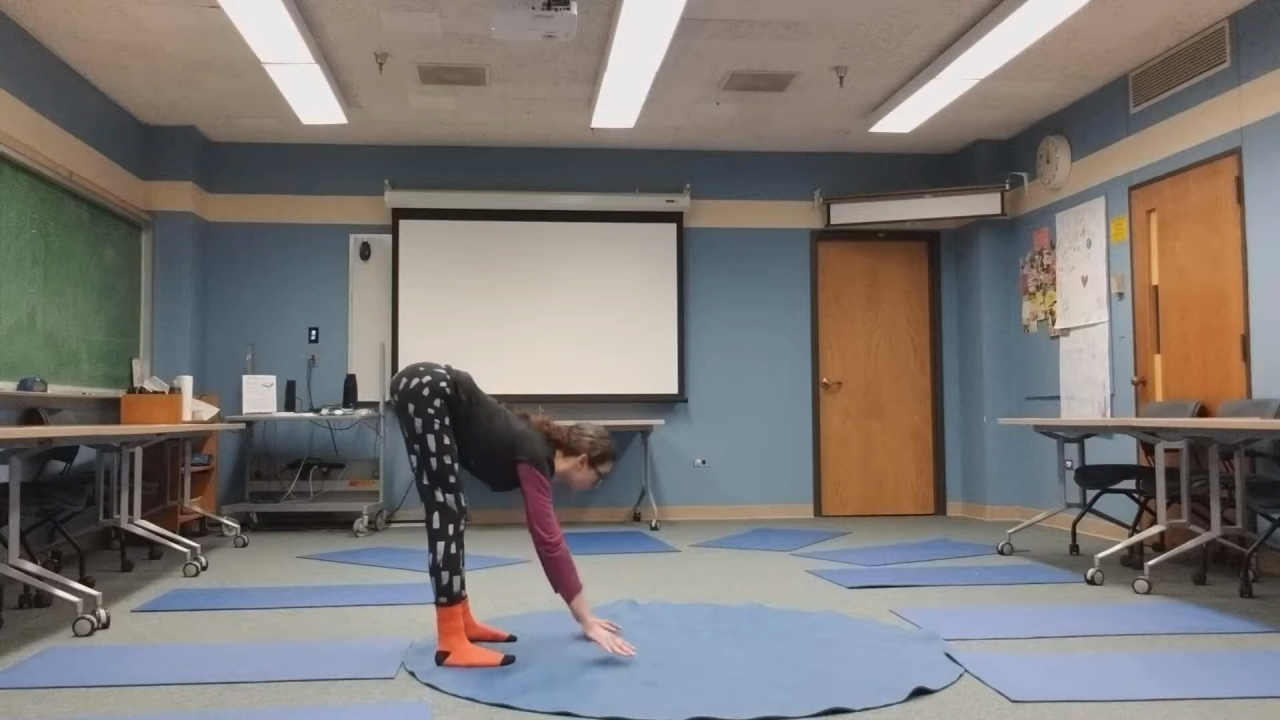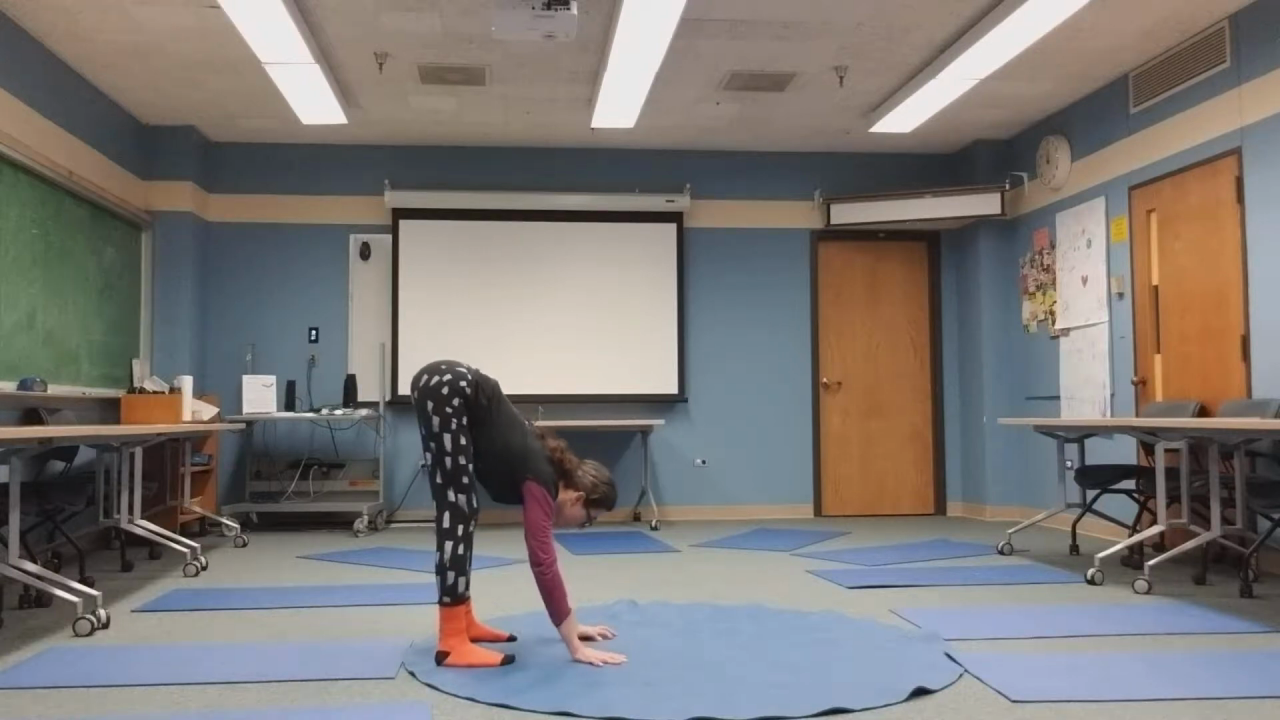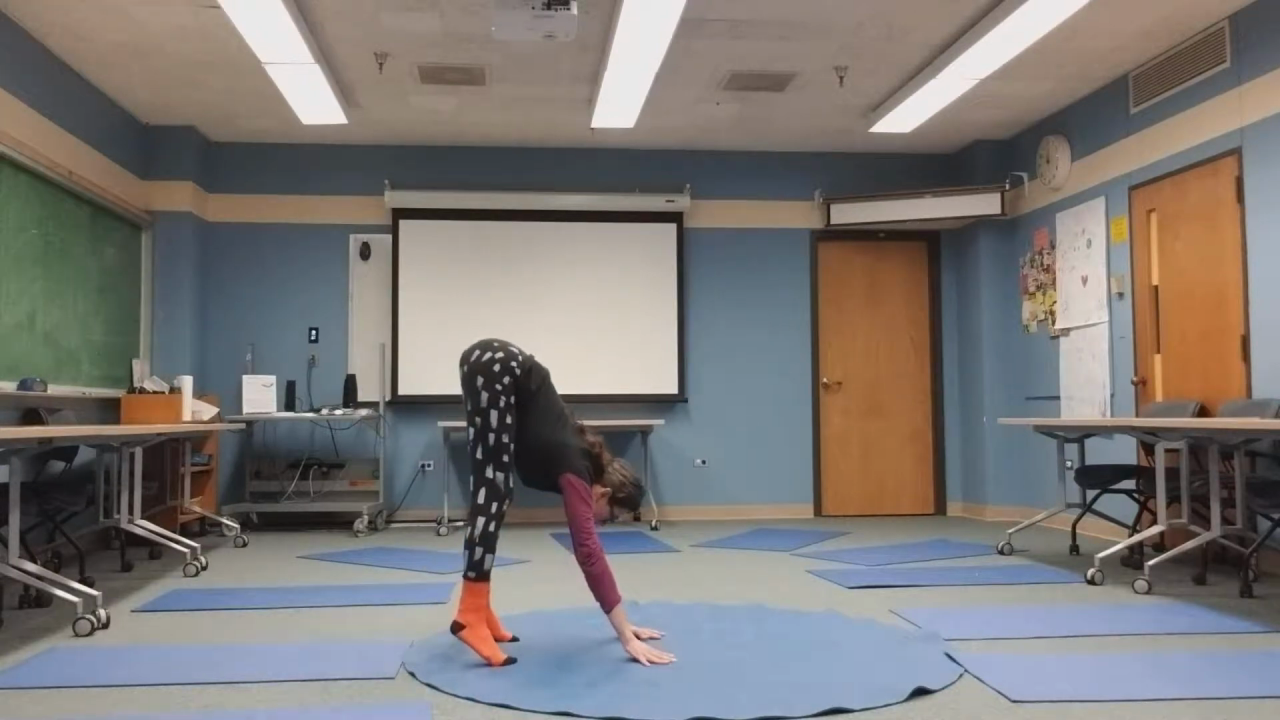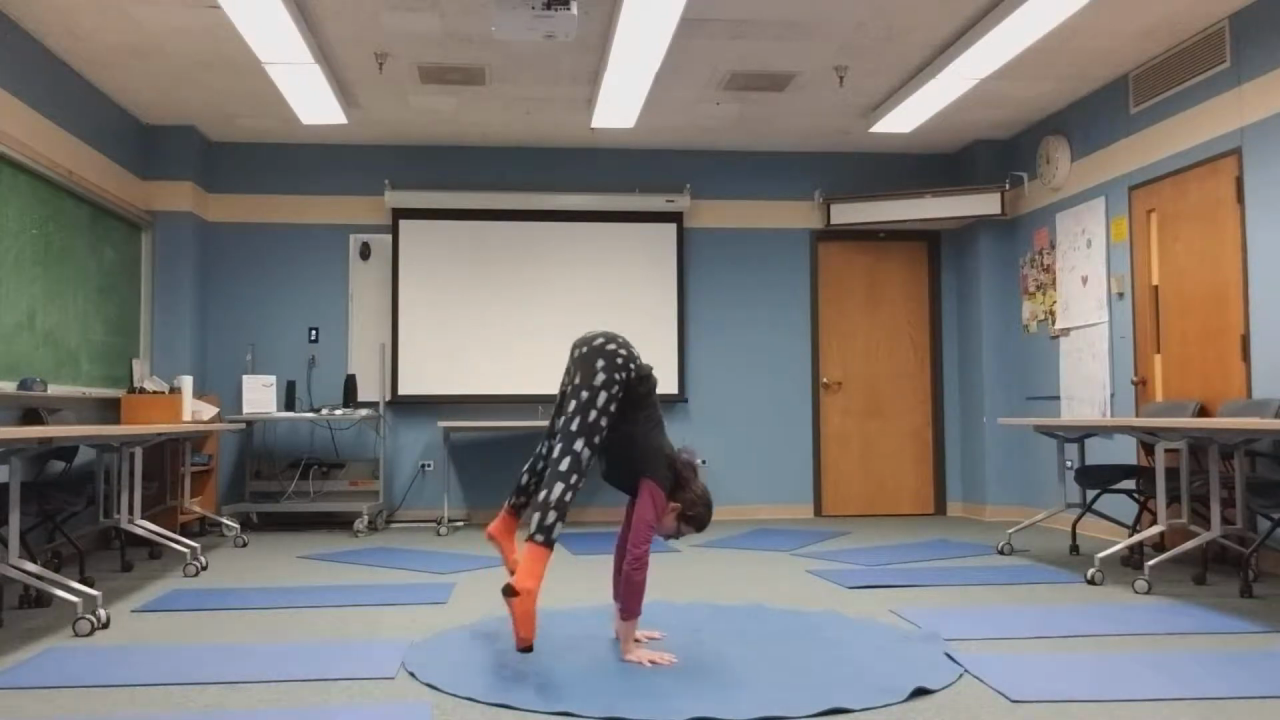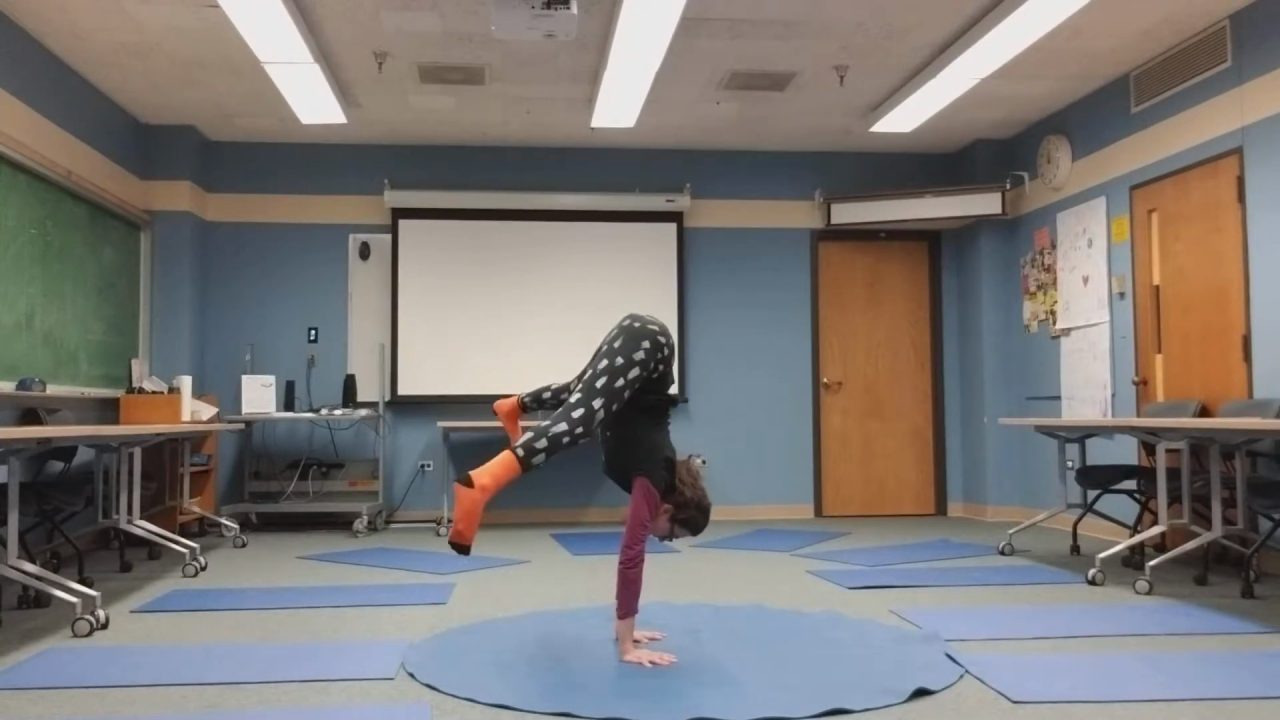
dt=0.7s
person 1, frame 1
left shoulder: (540, 452)
right shoulder: (535, 459)
left elbow: (548, 542)
right elbow: (549, 543)
left wrist: (585, 616)
right wrist: (588, 622)
left hip: (430, 392)
right hip: (424, 391)
left knee: (450, 513)
right knee: (446, 513)
left ankle: (461, 621)
right ankle: (452, 643)
person 1, frame 2
left shoulder: (551, 472)
right shoulder: (540, 480)
left elbow: (543, 559)
right elbow: (543, 562)
left wrist: (570, 626)
right wrist: (576, 646)
left hip: (451, 389)
right hip: (446, 389)
left knee: (460, 513)
right knee: (458, 514)
left ankle: (463, 620)
right ankle: (452, 642)
person 1, frame 3
left shoulder: (579, 465)
right shoulder: (576, 472)
left elbow: (587, 550)
right elbow: (589, 552)
left wrist: (625, 626)
right wrist: (626, 639)
left hip: (501, 369)
right hip: (494, 367)
left knee: (493, 492)
right knee: (493, 492)
left ankle: (479, 612)
right ankle: (471, 615)
person 1, frame 4
left shoulder: (647, 479)
right shoulder: (658, 483)
left elbow: (626, 544)
right elbow: (635, 557)
left wrist: (623, 625)
right wrist: (627, 643)
left hip: (600, 357)
left knee: (558, 448)
right knee: (571, 462)
left ankle: (506, 524)
right ankle: (526, 584)
person 1, frame 5
left shoulder: (656, 478)
right shoulder: (653, 482)
right elbow: (632, 557)
right wrist: (627, 646)
left knee: (579, 395)
left ankle: (515, 406)
right ankle: (482, 483)
